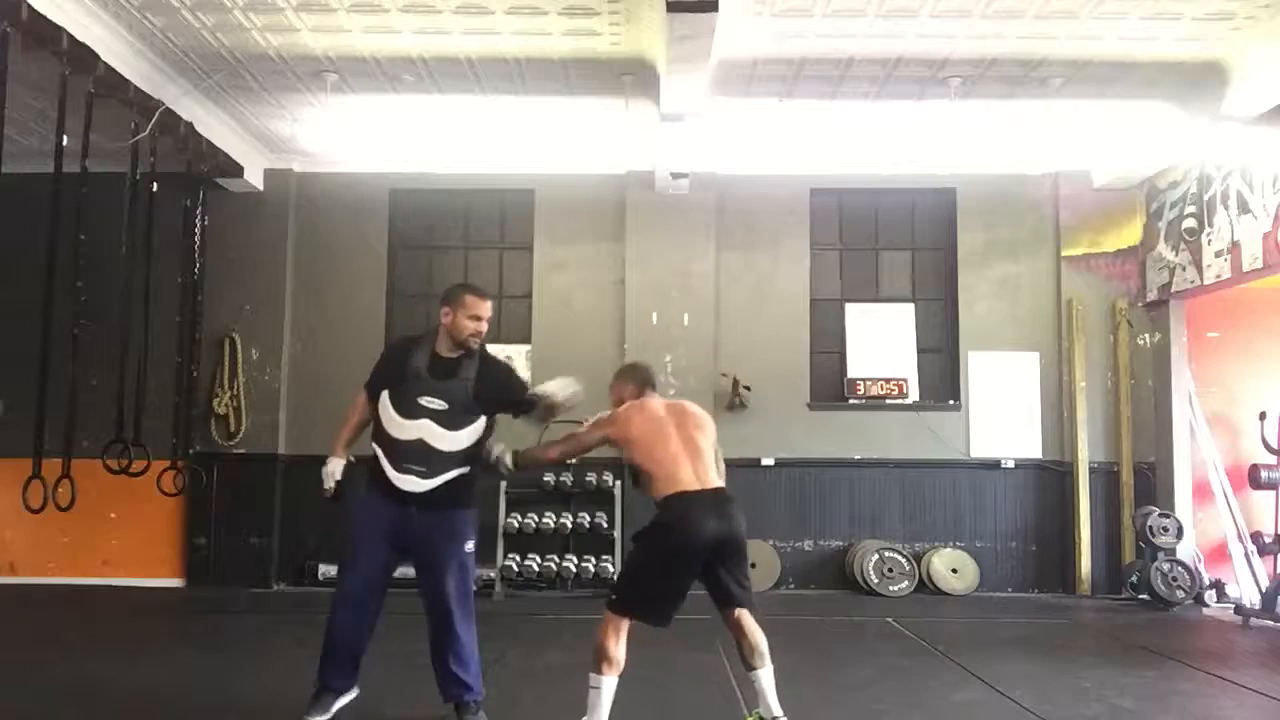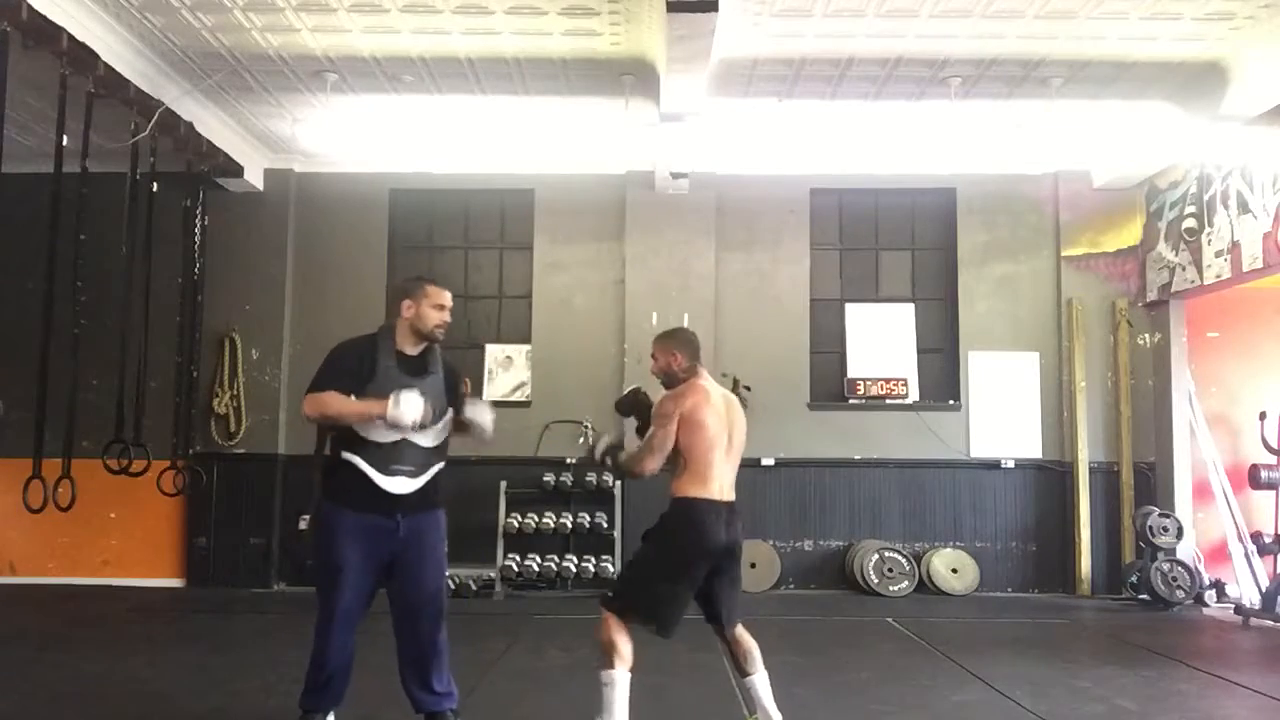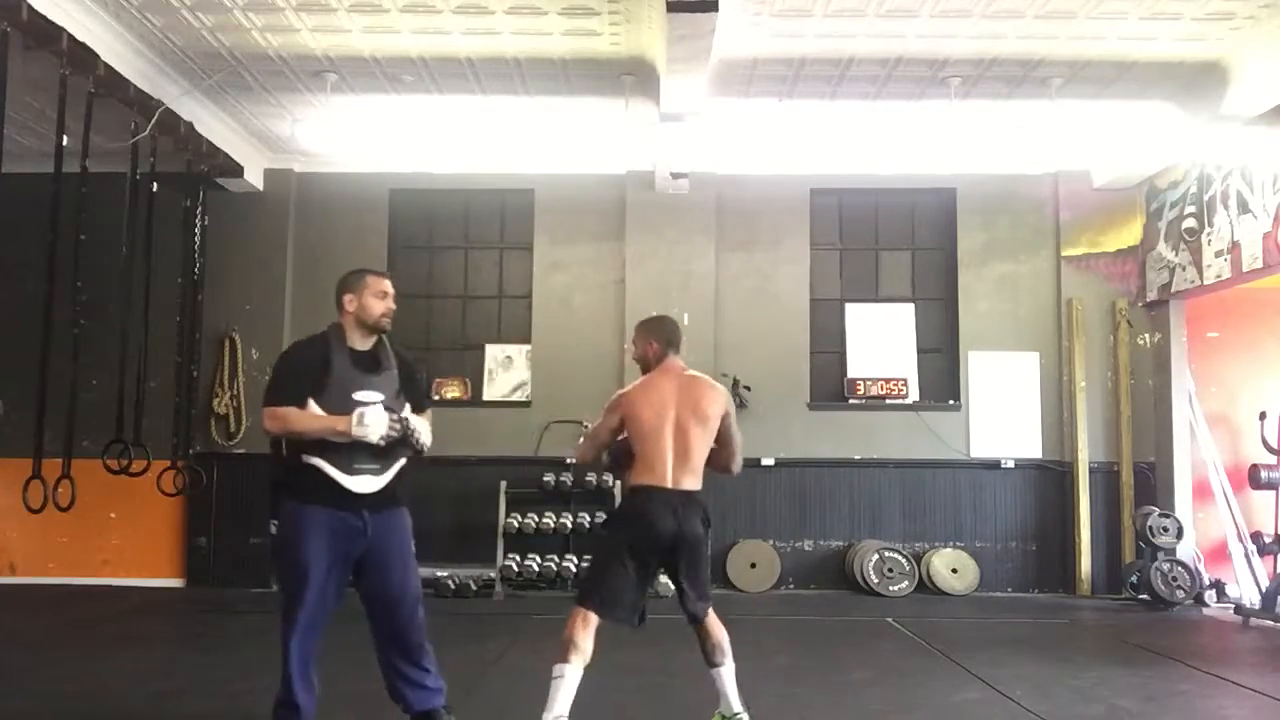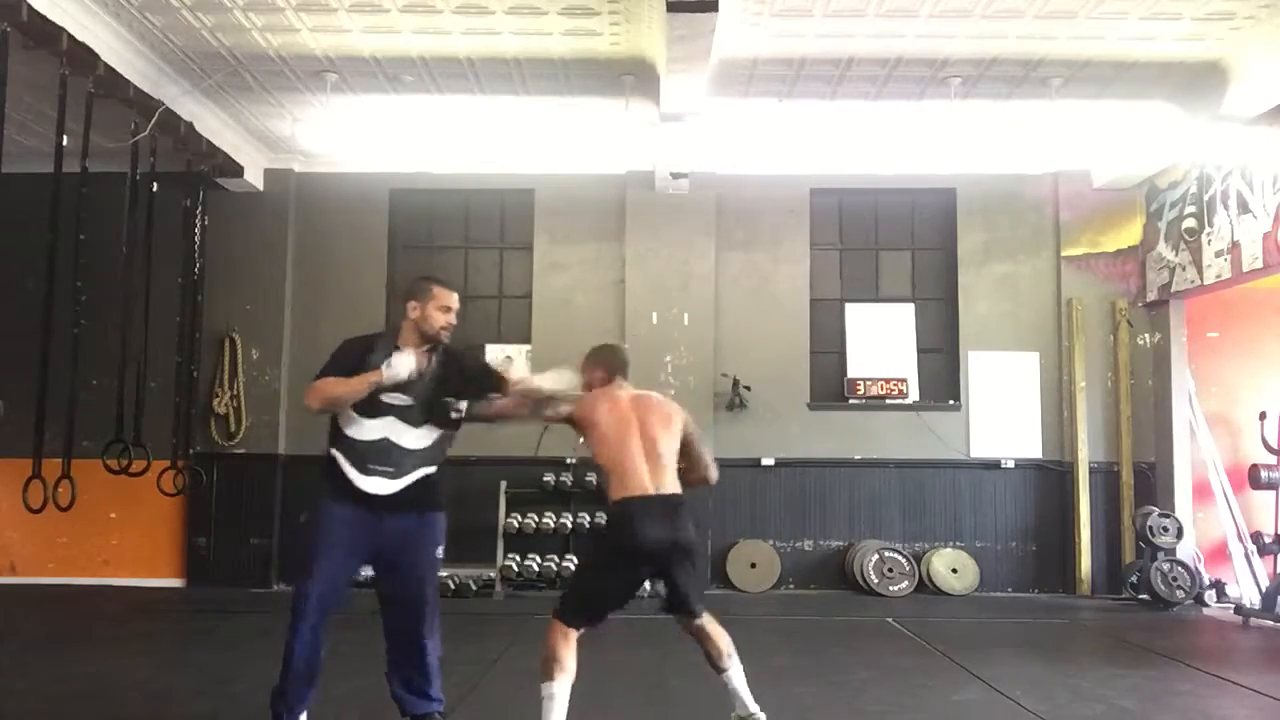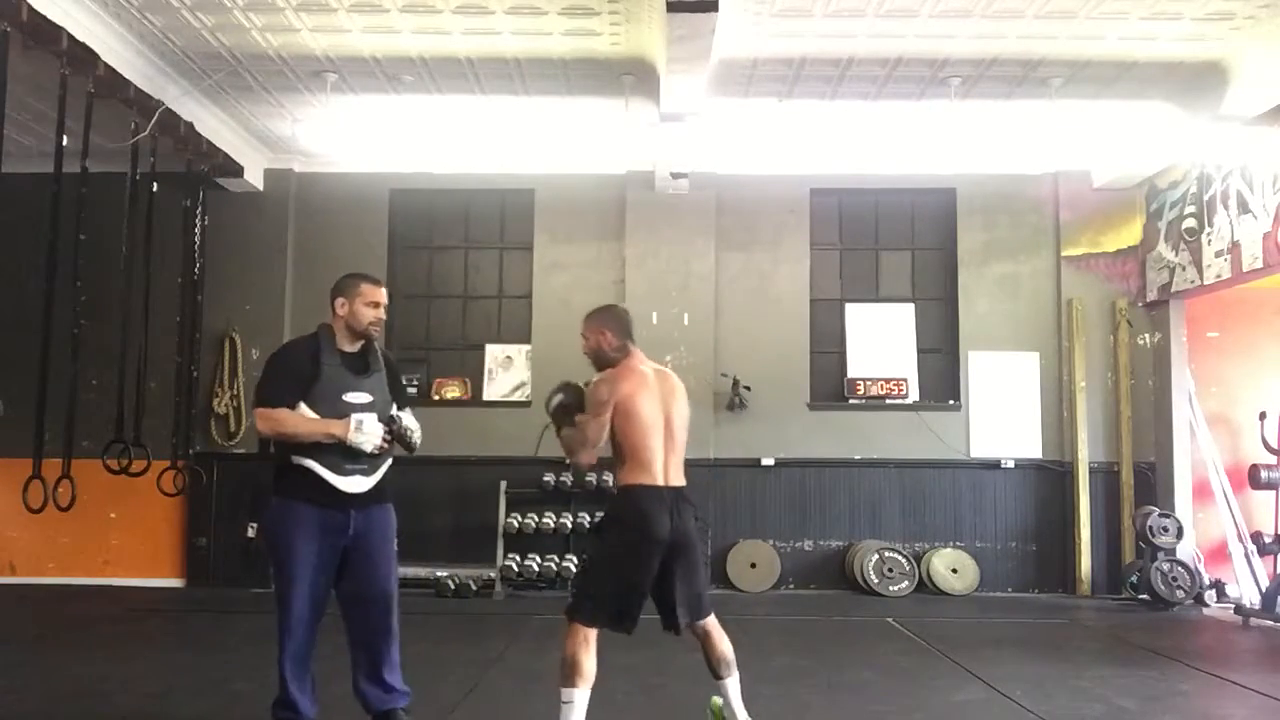
dt=1s
person 1, frame 1
left shoulder: (490, 372)
right shoulder: (401, 354)
left elbow: (533, 406)
right elbow: (369, 398)
left wrist: (554, 397)
right wrist: (339, 453)
left hip: (447, 510)
right hip: (383, 500)
left knee: (451, 605)
right knee: (356, 595)
person 1, frame 2
left shoulder: (444, 370)
right shoulder: (356, 354)
left elbow: (450, 424)
right elbow: (314, 405)
left wrist: (474, 419)
right wrist: (386, 407)
left hip: (421, 514)
right hip: (354, 512)
left knee: (427, 611)
right knee: (340, 612)
person 1, frame 3
left shoulder: (397, 363)
right shoulder: (308, 355)
left elbow: (421, 417)
right elbow: (274, 418)
left wrist: (420, 430)
right wrist: (350, 424)
left hip: (384, 510)
right hip: (316, 510)
left knee: (403, 612)
right knee: (304, 617)
person 1, frame 4
left shoulder: (458, 369)
right shoulder: (370, 351)
left elbow: (516, 386)
right elbow: (316, 400)
right wrist: (382, 376)
left hip: (414, 515)
right hip: (345, 506)
left knee: (416, 615)
right knee: (312, 610)
person 1, frame 5
left shoulder: (383, 363)
right shoulder: (297, 356)
left elbow: (397, 416)
right elbow: (267, 420)
left wrist: (405, 426)
right wrist: (344, 429)
left hip: (371, 508)
right hip: (305, 509)
left knee: (378, 609)
right knee: (299, 614)
person 2, frame 1
left shoulder: (622, 419)
right shoulder: (698, 414)
left elbow: (558, 450)
left wrist: (509, 459)
left hip: (681, 518)
right hip: (725, 513)
left knee: (616, 619)
right knee: (738, 612)
person 2, frame 2
left shoulder: (675, 399)
right shoulder: (732, 403)
left elbow: (647, 464)
left wrist: (611, 455)
right wrist: (652, 420)
left hip: (690, 520)
right hip: (728, 522)
left knee: (614, 616)
right knee: (730, 625)
person 2, frame 3
left shoulder: (629, 396)
right shoulder: (717, 393)
left elbow: (586, 455)
right elbow: (731, 463)
left hip: (642, 511)
right hip: (689, 514)
left knee: (585, 615)
right knee: (703, 613)
person 2, frame 4
left shoulder: (588, 403)
right shoulder: (669, 408)
left elbow: (521, 406)
right elbow: (707, 475)
left wrist: (469, 410)
left hip: (633, 525)
right hip: (677, 522)
left knee: (564, 629)
right knee: (696, 619)
person 2, frame 5
left shoulder: (608, 384)
right shoulder: (674, 383)
left elbow: (583, 456)
left wrist: (563, 420)
left hip: (636, 512)
right hip: (680, 510)
left knee: (581, 628)
right knee: (703, 620)
